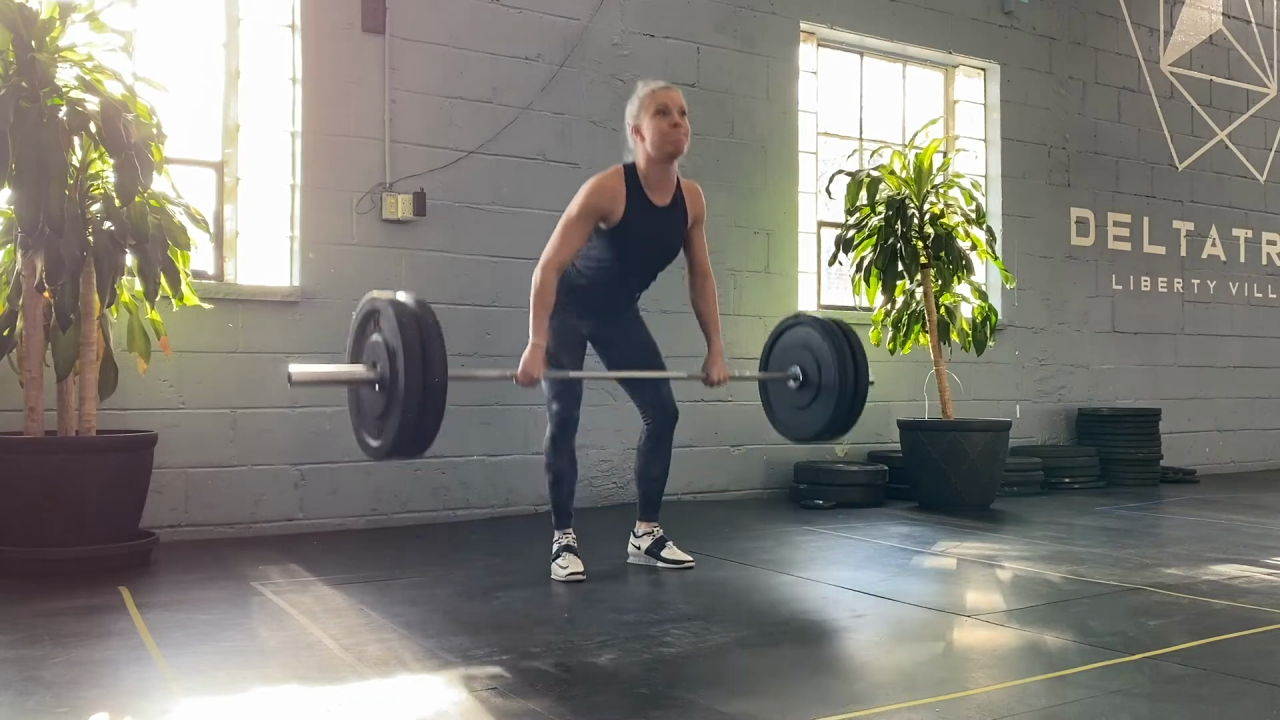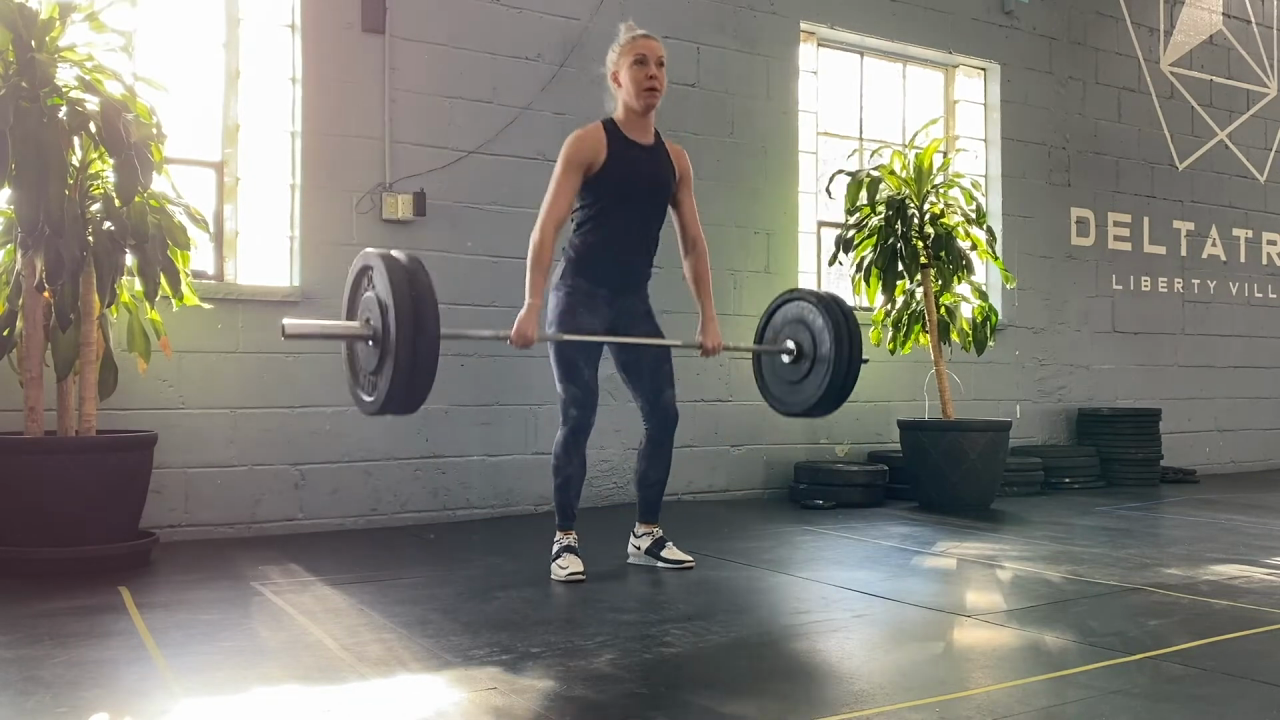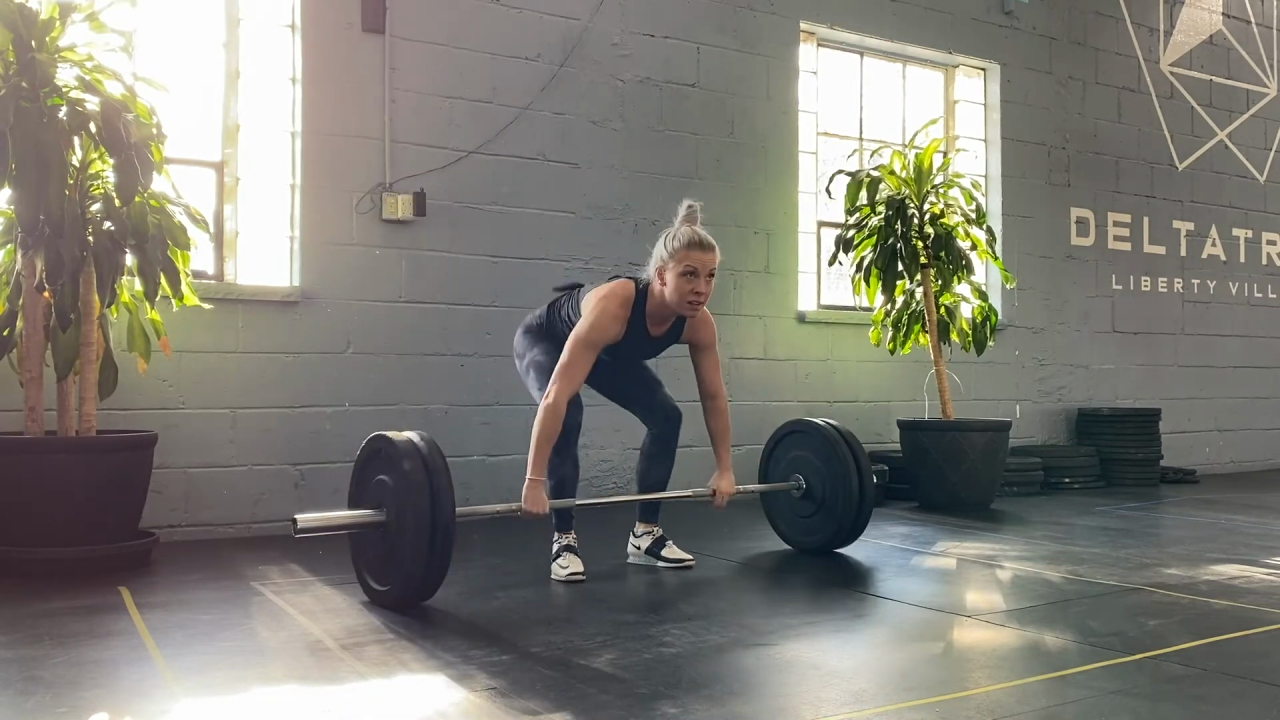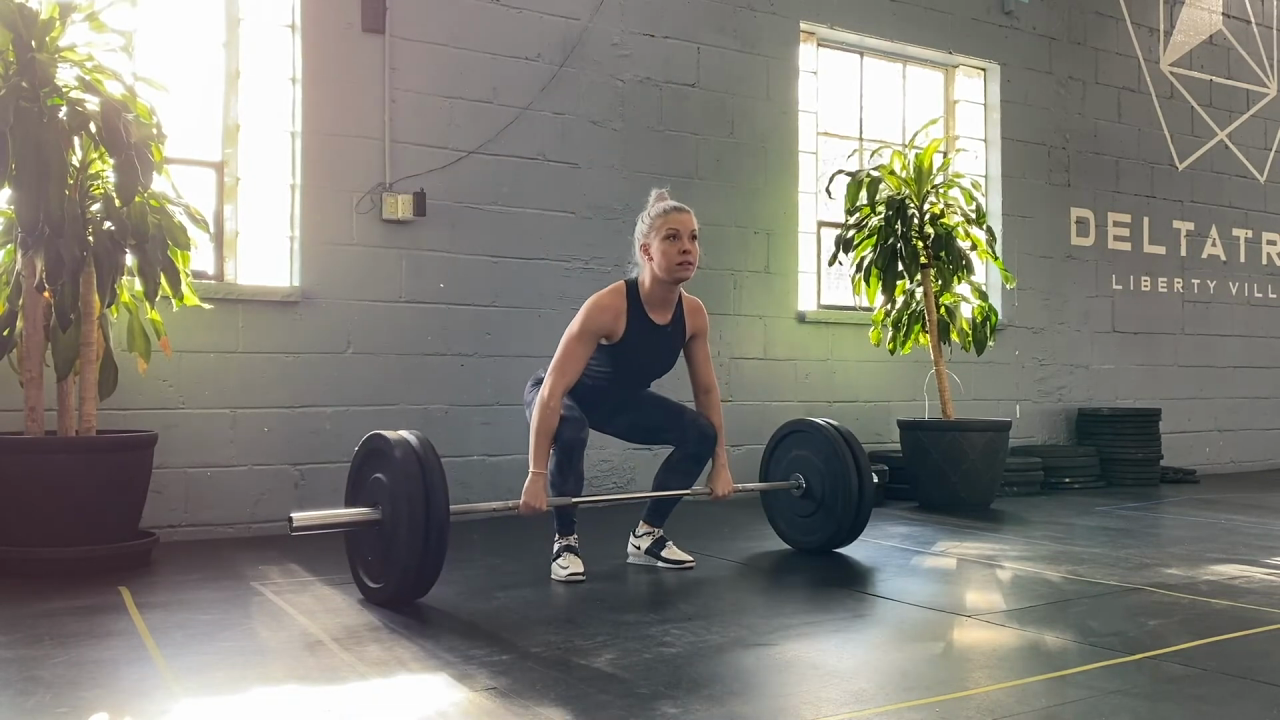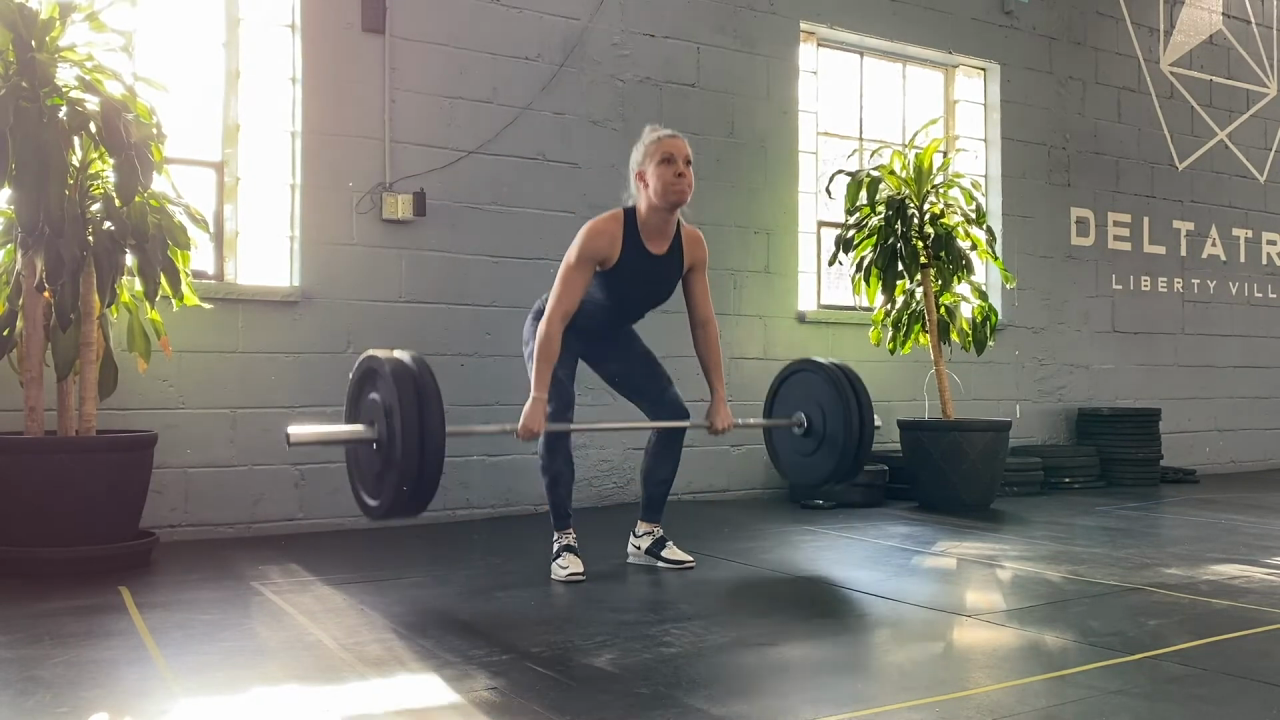
dt=1s
person 1, frame 1
left shoulder: (691, 198)
right shoulder: (607, 188)
left elbow: (701, 277)
right elbow: (549, 266)
left wrist: (715, 349)
right wrist: (536, 345)
left hip: (619, 312)
right hip: (568, 306)
left knee: (663, 412)
right knee: (564, 413)
left ankle: (646, 534)
right ankle: (564, 539)
person 1, frame 2
left shoulder: (674, 156)
right shoulder: (588, 141)
left elbow: (692, 240)
right elbow: (548, 225)
left wrist: (708, 318)
right wrist: (531, 306)
left hip: (633, 301)
right hip: (581, 295)
left knee: (663, 414)
right knee: (578, 415)
left ankle: (645, 533)
right ankle: (565, 540)
person 1, frame 3
left shoulder: (698, 322)
right shoulder: (612, 306)
left elbow: (713, 396)
right elbow: (556, 397)
left wrist: (725, 469)
right wrist: (535, 481)
left hip: (611, 353)
right hip: (544, 340)
left knee: (666, 417)
right knee: (568, 415)
left ankle: (646, 532)
right ankle: (564, 540)
person 1, frame 4
left shoulder: (693, 313)
right shoulder: (607, 306)
left elbow: (706, 389)
right elbow: (553, 389)
left wrist: (720, 463)
right wrist: (537, 475)
left hip: (622, 399)
right hip: (567, 396)
left knee: (700, 433)
right knee: (569, 433)
left ankle: (647, 535)
right ankle: (565, 542)
person 1, frame 5
left shoulder: (692, 244)
right shoulder: (604, 232)
left elbow: (703, 323)
right elbow: (554, 318)
left wrist: (719, 399)
right wrist: (537, 399)
left hip: (613, 333)
right hip: (561, 328)
left knee: (673, 413)
right knee: (558, 416)
left ankle: (647, 534)
right ankle: (563, 539)
